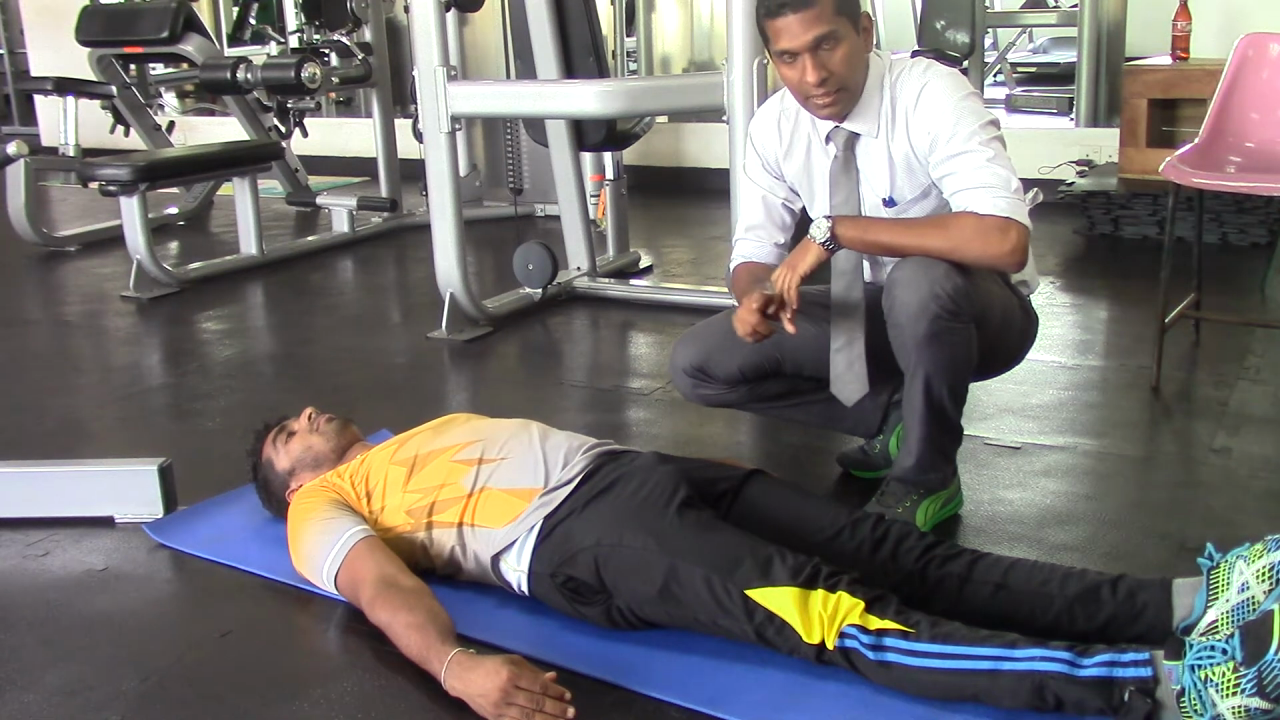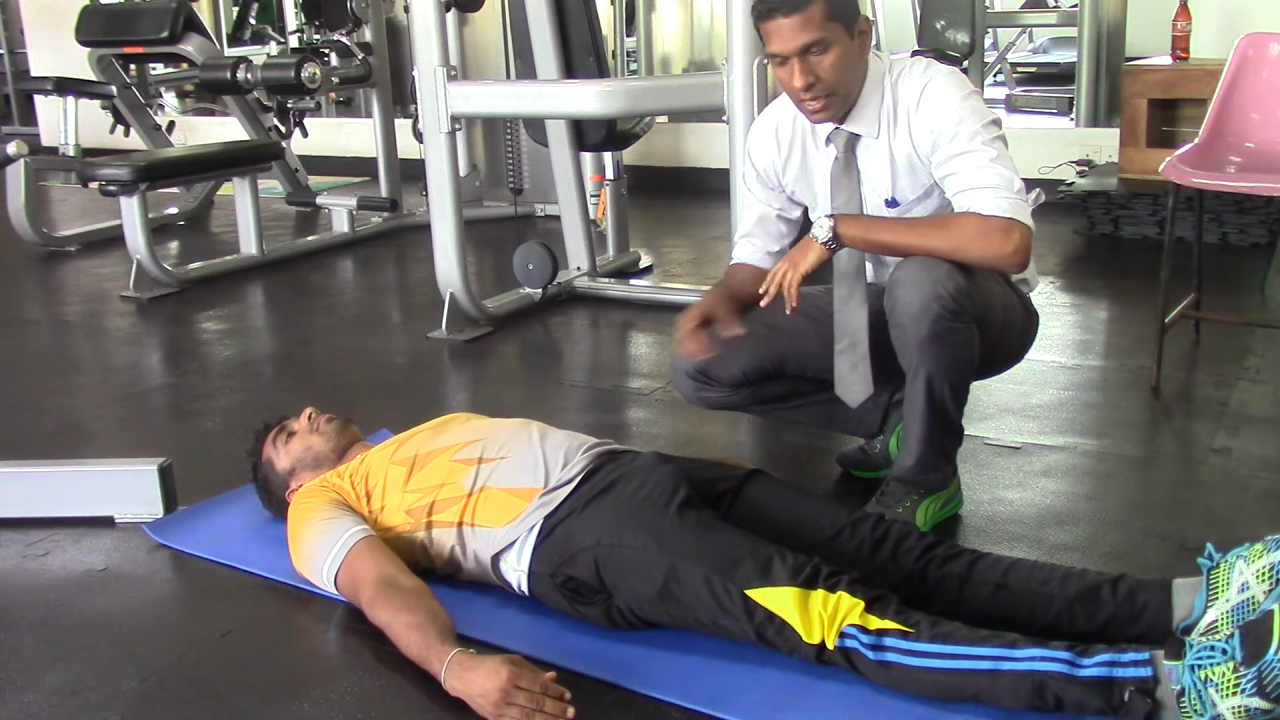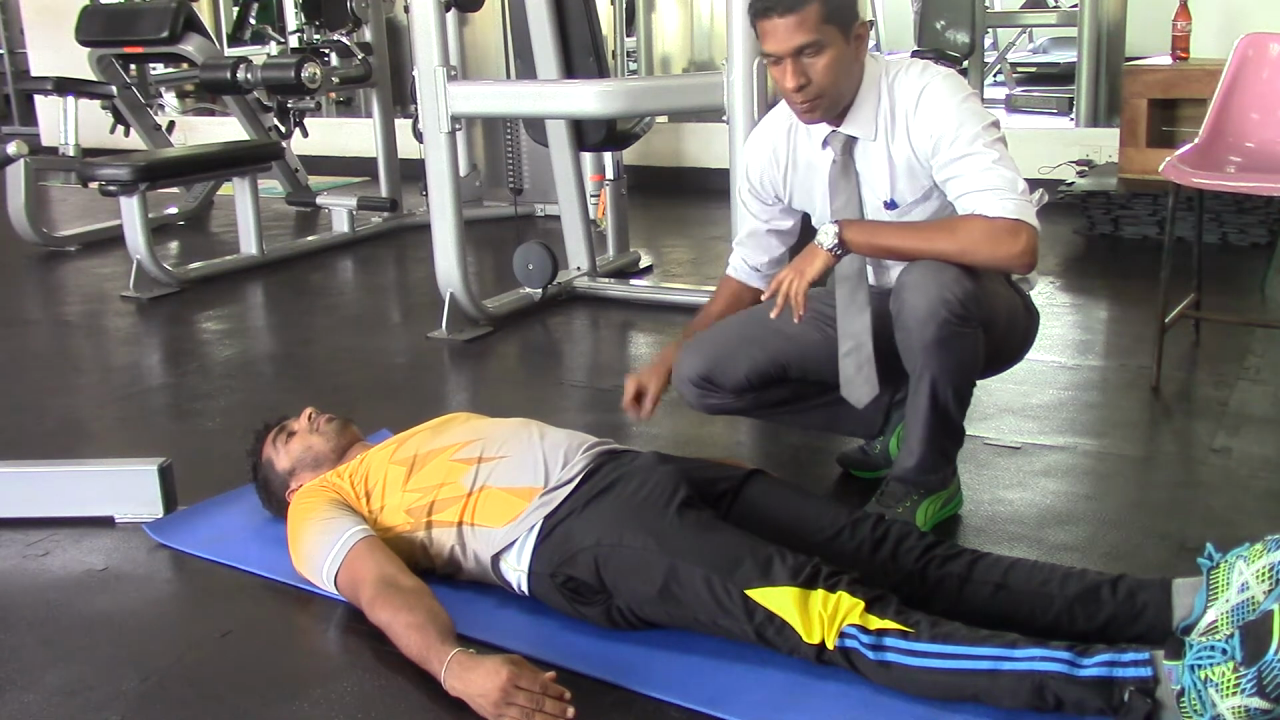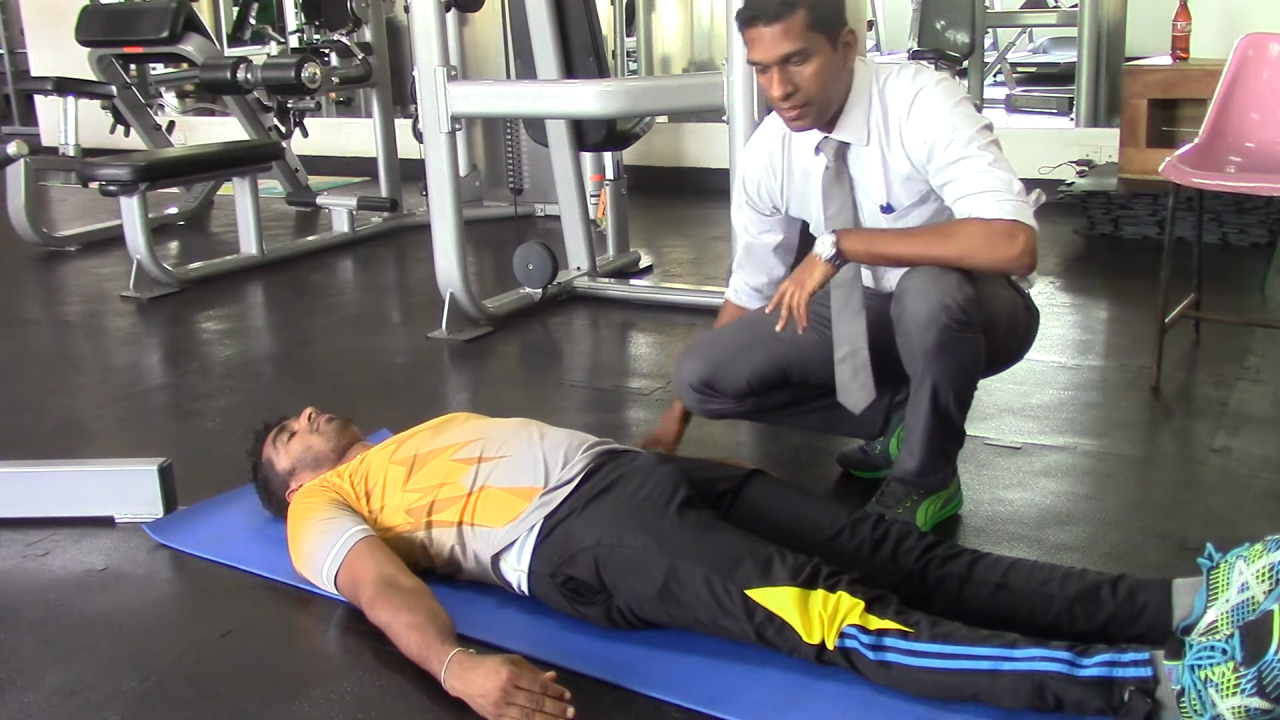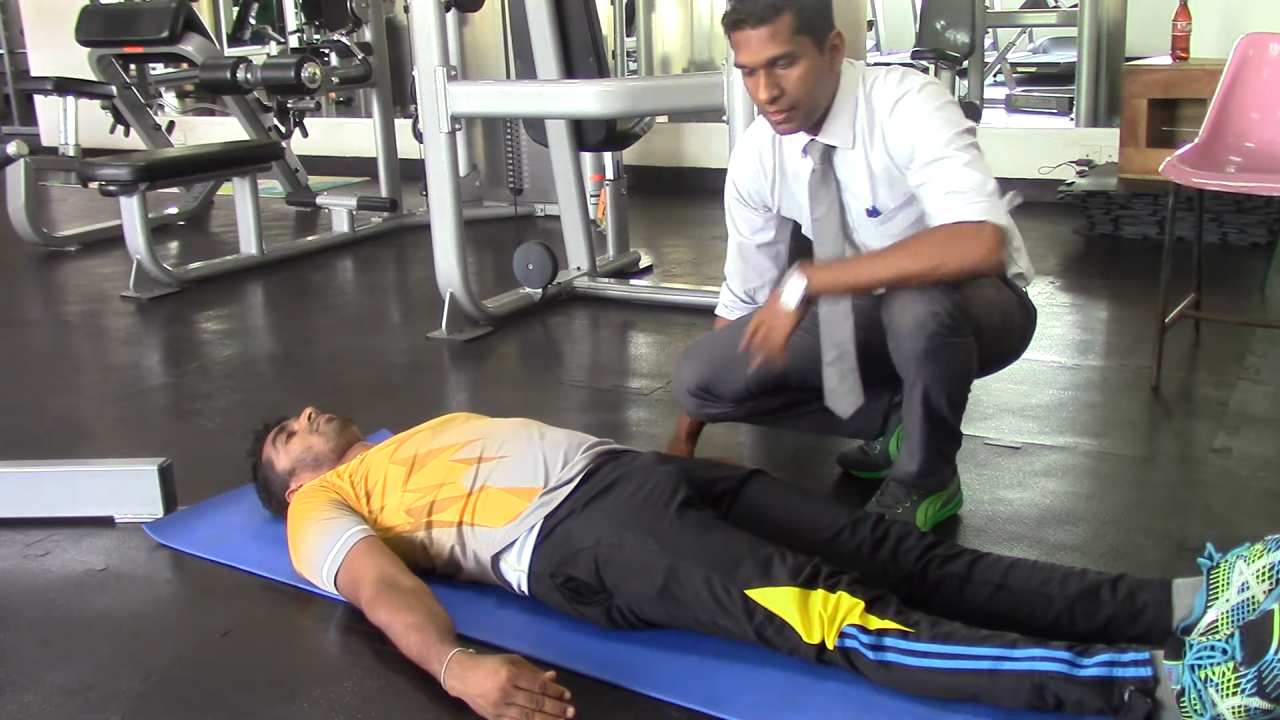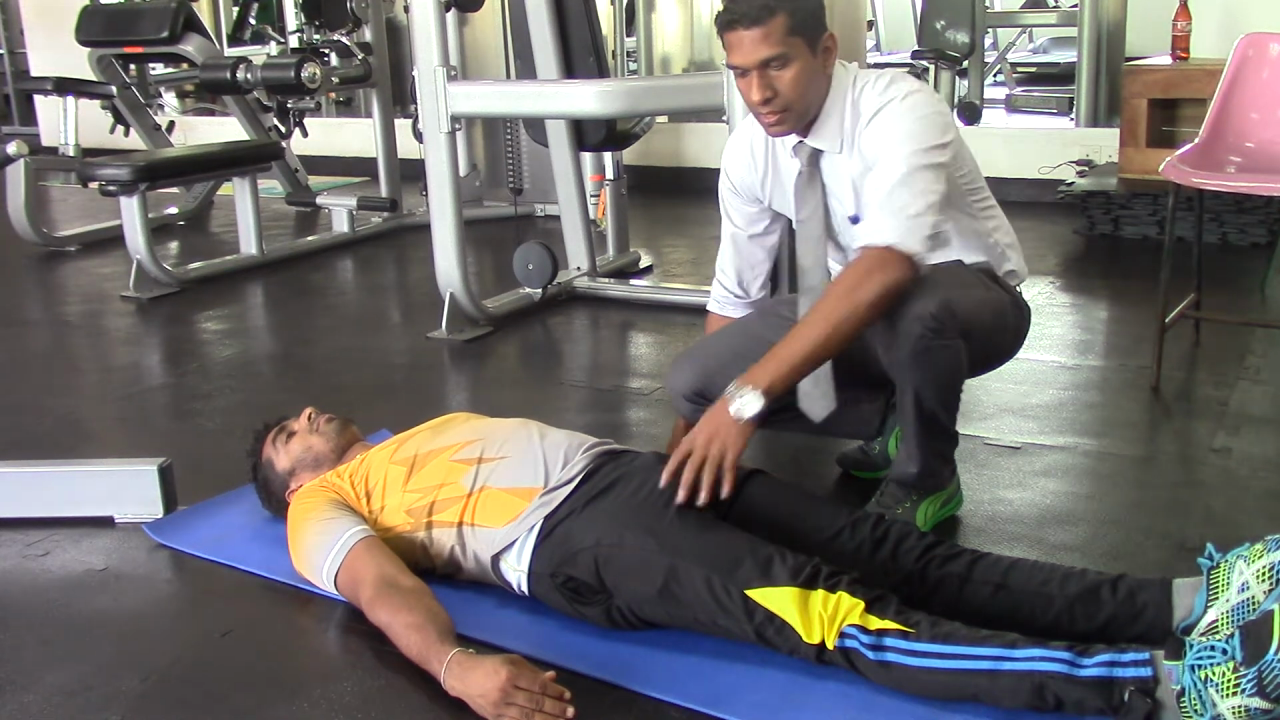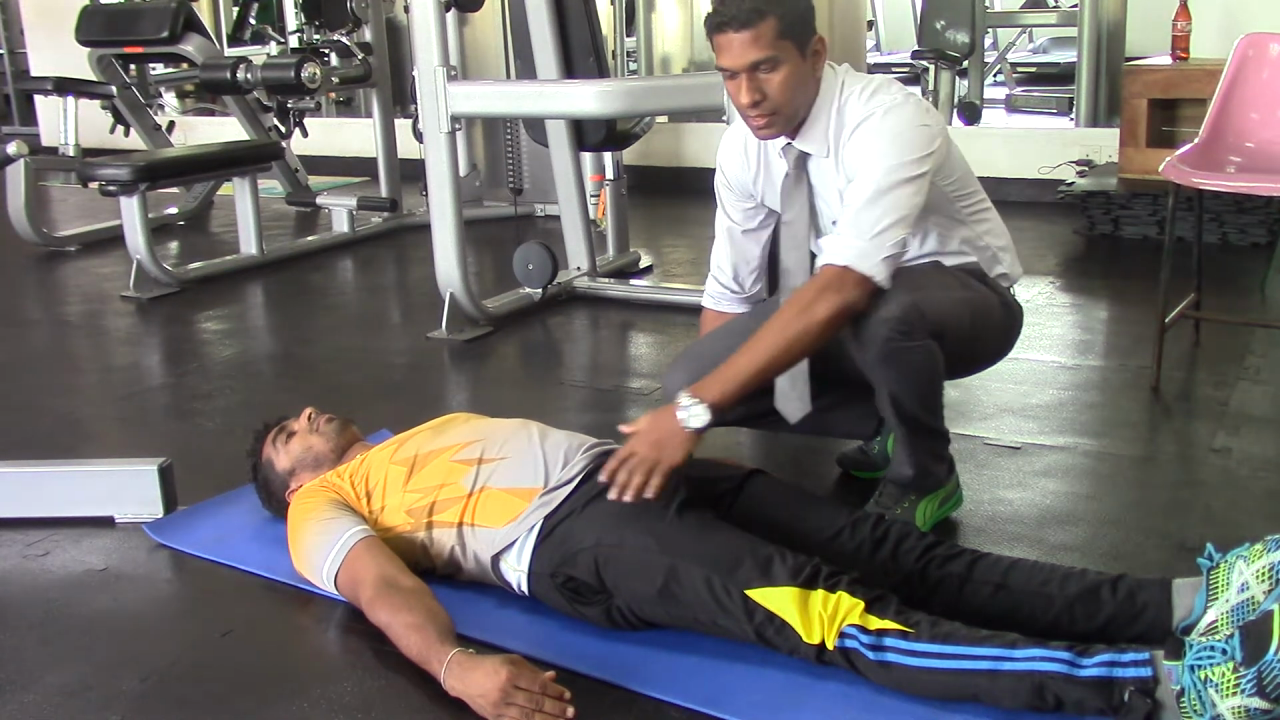
dt=0.2s
person 1, frame 1
left shoulder: (422, 439)
right shoulder: (325, 512)
right elbow: (383, 588)
left wrist: (719, 464)
left hip: (632, 470)
right hip: (577, 538)
left knee: (898, 555)
right knee: (835, 617)
left ankle: (1185, 603)
person 1, frame 2
left shoulder: (420, 439)
right shoulder: (325, 512)
right elbow: (383, 589)
left wrist: (712, 458)
left hip: (632, 470)
right hip: (574, 538)
left knee: (896, 556)
right knee: (833, 618)
left ankle: (1185, 604)
person 1, frame 3
left shoulder: (421, 439)
right shoulder: (324, 511)
right elbow: (383, 589)
left wrist: (710, 454)
left hip: (632, 471)
right hip: (573, 539)
left knee: (896, 556)
right knee: (830, 616)
left ankle: (1187, 603)
person 1, frame 4
left shoulder: (420, 441)
right shoulder: (323, 511)
right elbow: (384, 587)
left wrist: (689, 448)
left hip: (631, 469)
right hip: (574, 538)
left knee: (898, 554)
right knee: (832, 616)
left ankle: (1186, 602)
person 1, frame 5
left shoulder: (421, 439)
right shoulder: (325, 513)
right elbow: (383, 588)
left wrist: (697, 449)
left hip: (632, 470)
right hip: (575, 539)
left knee: (897, 554)
right knee: (834, 617)
left ankle: (1188, 604)
person 1, frame 6
left shoulder: (420, 439)
right shoulder: (325, 512)
right elbow: (382, 589)
left hip: (627, 470)
right hip: (571, 539)
left knee: (896, 556)
right knee: (831, 617)
left ankle: (1187, 603)
person 1, frame 7
left shoulder: (420, 438)
right shoulder: (324, 511)
right elbow: (383, 589)
left hip: (622, 470)
right hip: (569, 540)
left knee: (894, 554)
right knee: (829, 616)
left ankle: (1187, 603)
person 2, frame 1
left shoulder: (932, 96)
right shoulder: (773, 126)
left elbow: (1005, 241)
right elbow: (755, 253)
left wrist: (835, 230)
right wrist: (756, 295)
left hip: (973, 309)
right hip: (868, 307)
left knee: (921, 281)
right knee: (698, 364)
left ankle: (925, 477)
right ankle: (896, 417)
person 2, frame 2
left shoulder: (933, 95)
right shoulder: (774, 132)
left elbow: (1007, 242)
right elbow: (756, 258)
left wrist: (838, 229)
right wrist: (720, 299)
left hip: (974, 309)
right hip: (870, 307)
left knee: (923, 283)
right knee: (701, 367)
left ankle: (926, 476)
right ankle: (896, 416)
person 2, frame 3
left shoulder: (931, 98)
right shoulder: (772, 142)
left elbow: (1014, 242)
right elbow: (751, 270)
left wrist: (843, 235)
right wrist: (670, 360)
left hip: (968, 308)
right hip: (869, 308)
left knee: (927, 287)
right knee: (705, 372)
left ankle: (925, 477)
right ankle: (895, 416)
person 2, frame 4
left shoulder: (923, 102)
right shoulder: (765, 152)
left elbow: (1013, 244)
right elbow: (752, 290)
left wrist: (840, 244)
right wrist: (680, 410)
left hip: (967, 308)
right hip: (869, 308)
left knee: (931, 292)
right knee: (703, 375)
left ankle: (925, 477)
right ankle: (895, 418)
person 2, frame 5
left shoulder: (909, 106)
right shoulder: (755, 153)
left elbow: (980, 246)
right elbow: (743, 297)
left wrist: (809, 279)
right wrist: (686, 432)
left hip: (970, 306)
right hip: (862, 307)
left knee: (919, 301)
right knee: (699, 378)
left ankle: (926, 477)
right ankle: (893, 418)
person 2, frame 6
left shoulder: (898, 111)
right shoulder: (748, 148)
left elbow: (882, 270)
right elbow: (733, 293)
left wrist: (746, 397)
right wrist: (686, 431)
left hip: (969, 297)
right hip: (858, 311)
left knee: (911, 308)
right knee: (694, 382)
left ankle: (924, 477)
right ankle: (893, 418)
person 2, frame 7
left shoulder: (887, 120)
right shoulder: (743, 145)
left elbow: (842, 288)
right elbow: (729, 289)
left wrist: (694, 409)
right wrist: (681, 402)
left hip: (963, 298)
right hip: (847, 308)
left knee: (879, 311)
right knee: (685, 383)
left ankle: (923, 476)
right ankle: (890, 415)
